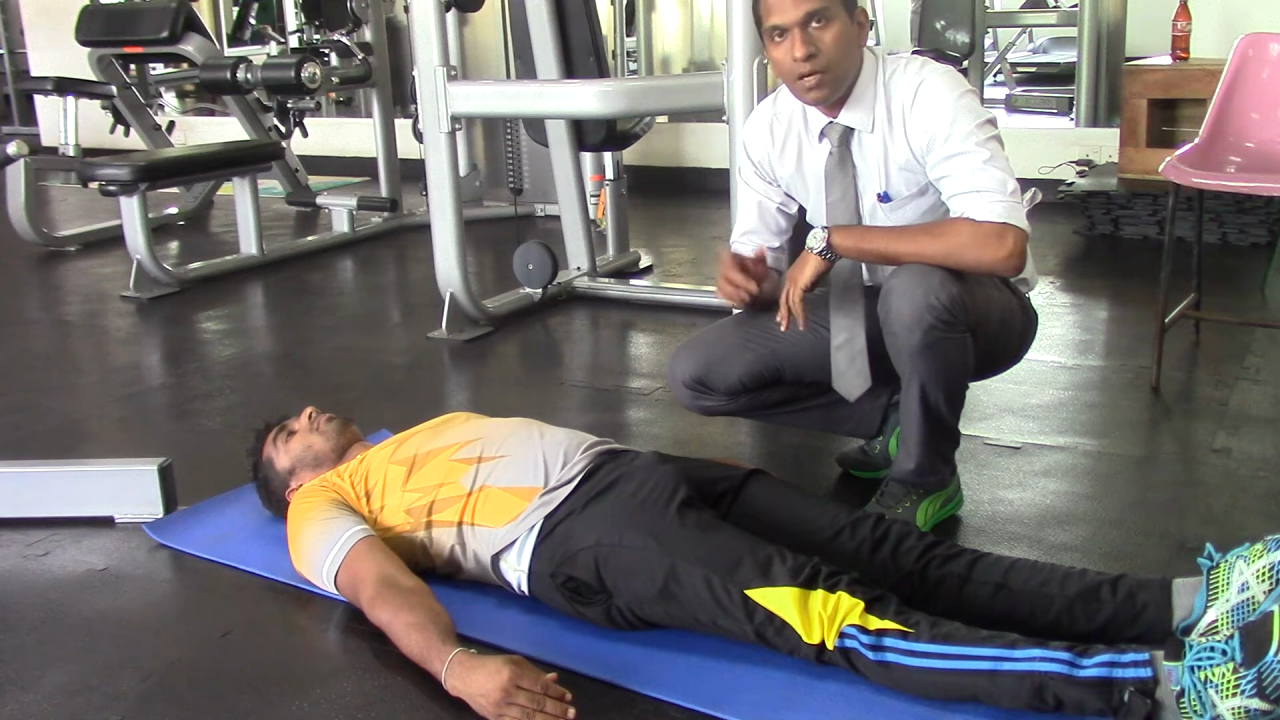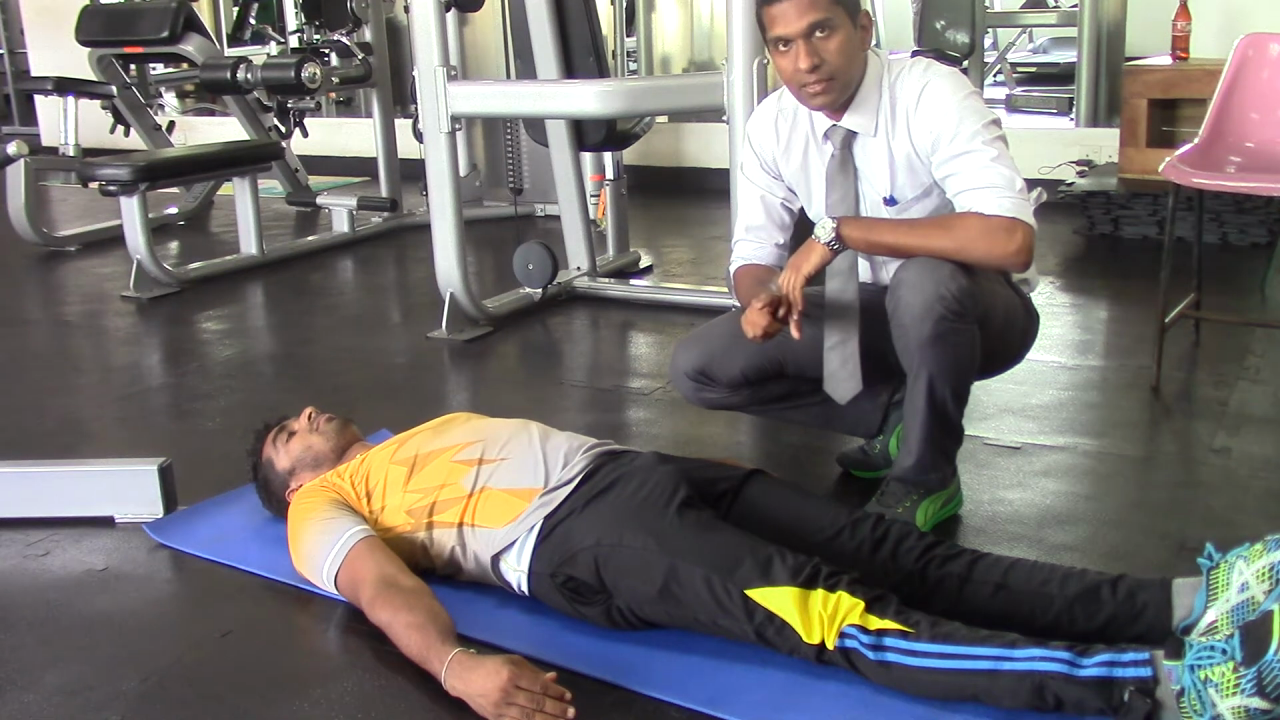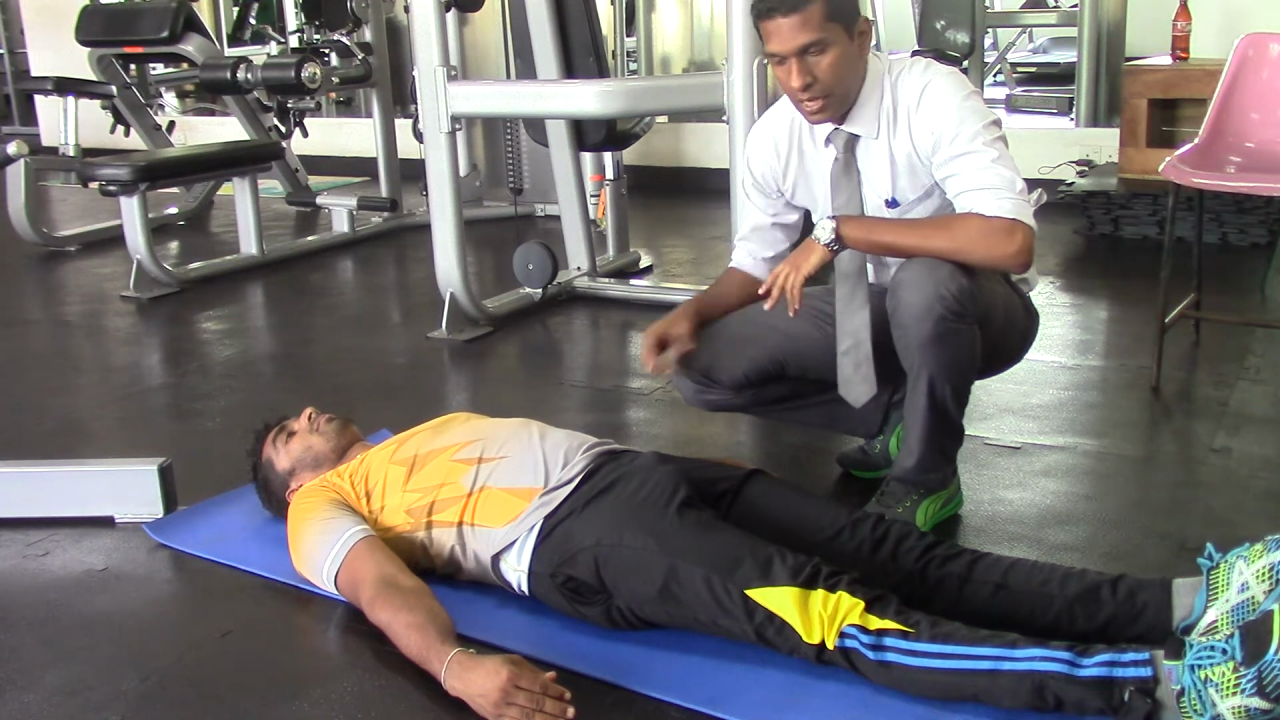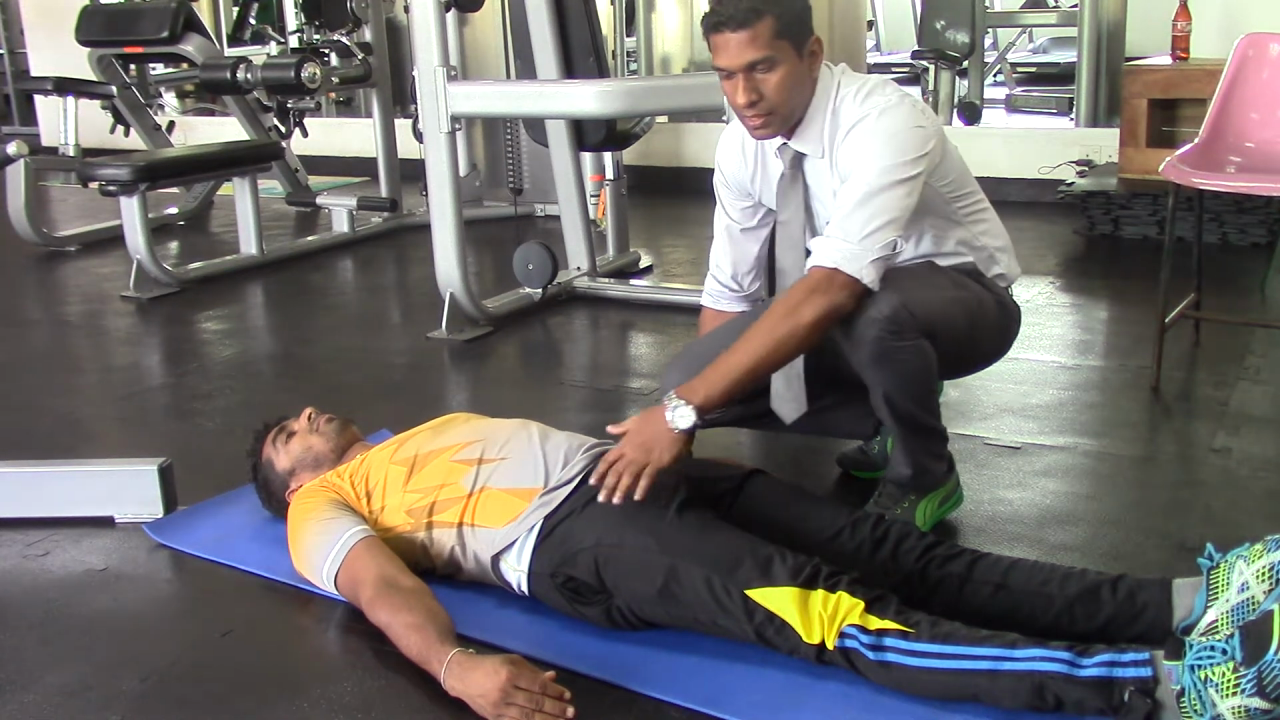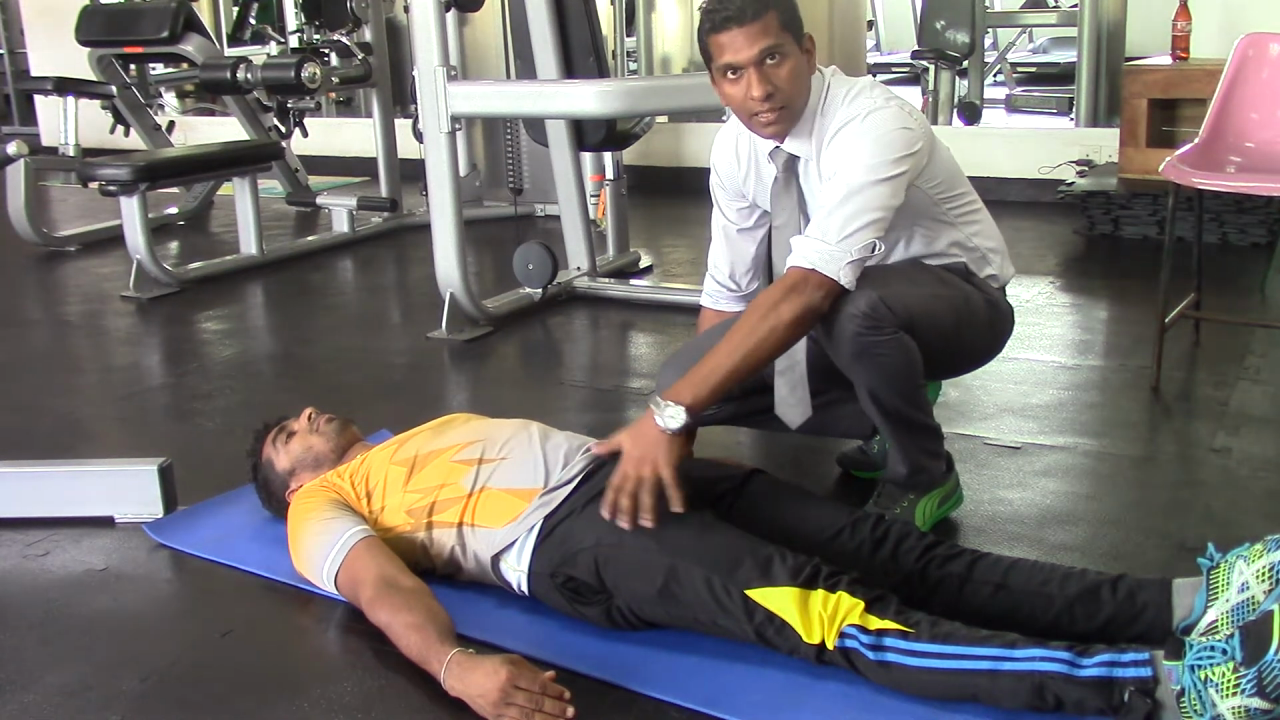
dt=1s
person 1, frame 1
left shoulder: (423, 436)
right shoulder: (324, 513)
right elbow: (383, 588)
left wrist: (717, 471)
left hip: (633, 469)
right hip: (575, 538)
left knee: (899, 554)
right knee: (836, 617)
left ankle: (1187, 605)
person 1, frame 2
left shoulder: (422, 439)
right shoulder: (323, 513)
right elbow: (382, 589)
left wrist: (715, 459)
left hip: (634, 470)
right hip: (574, 538)
left knee: (898, 556)
right knee: (834, 617)
left ankle: (1185, 605)
person 1, frame 3
left shoulder: (423, 438)
right shoulder: (323, 512)
right elbow: (383, 588)
left wrist: (713, 453)
left hip: (633, 470)
right hip: (573, 539)
left knee: (898, 556)
right knee: (831, 615)
left ankle: (1188, 603)
person 1, frame 4
left shoulder: (422, 439)
right shoulder: (323, 513)
right elbow: (383, 587)
right hip: (568, 539)
left knee: (898, 554)
right knee: (830, 615)
left ankle: (1188, 603)
person 1, frame 5
left shoulder: (423, 437)
right shoulder: (322, 514)
right elbow: (383, 589)
left wrist: (673, 444)
left hip: (618, 470)
right hip: (568, 539)
left knee: (895, 556)
right knee: (830, 617)
left ankle: (1187, 604)
person 2, frame 1
left shoulder: (927, 93)
right shoulder: (765, 129)
left elbow: (1001, 244)
right elbow: (771, 275)
left wrist: (834, 239)
right wrist: (745, 276)
left hip: (971, 306)
right hip: (864, 306)
left knee: (916, 292)
right knee: (697, 375)
left ankle: (925, 478)
right ankle: (894, 417)
person 2, frame 2
left shoulder: (933, 96)
right shoulder: (770, 125)
left elbow: (1011, 240)
right elbow: (754, 255)
left wrist: (841, 232)
right wrist: (765, 297)
left hip: (967, 307)
right hip: (870, 308)
left knee: (926, 282)
right knee: (699, 368)
left ankle: (926, 476)
right ankle: (896, 415)
person 2, frame 3
left shoulder: (932, 97)
right shoulder: (773, 137)
left elbow: (1011, 241)
right elbow: (755, 264)
left wrist: (840, 231)
right wrist: (695, 311)
left hip: (961, 304)
right hip: (867, 307)
left knee: (925, 284)
right knee: (703, 369)
left ankle: (925, 477)
right ankle: (896, 418)
person 2, frame 4
left shoulder: (885, 122)
right shoulder: (741, 144)
left elbow: (829, 289)
right elbow: (729, 290)
left wrist: (683, 410)
right wrist: (682, 402)
left hip: (962, 299)
right hip: (846, 316)
left knee: (871, 311)
right knee: (686, 381)
left ankle: (922, 476)
right ankle: (890, 420)
person 2, frame 5
left shoulder: (873, 122)
right shoulder: (739, 141)
left elbow: (806, 287)
right elbow: (727, 290)
left wrist: (670, 413)
right wrist: (681, 433)
left hip: (959, 300)
right hip: (841, 309)
left knee: (852, 306)
right knee: (686, 381)
left ankle: (921, 475)
right ankle: (892, 411)
